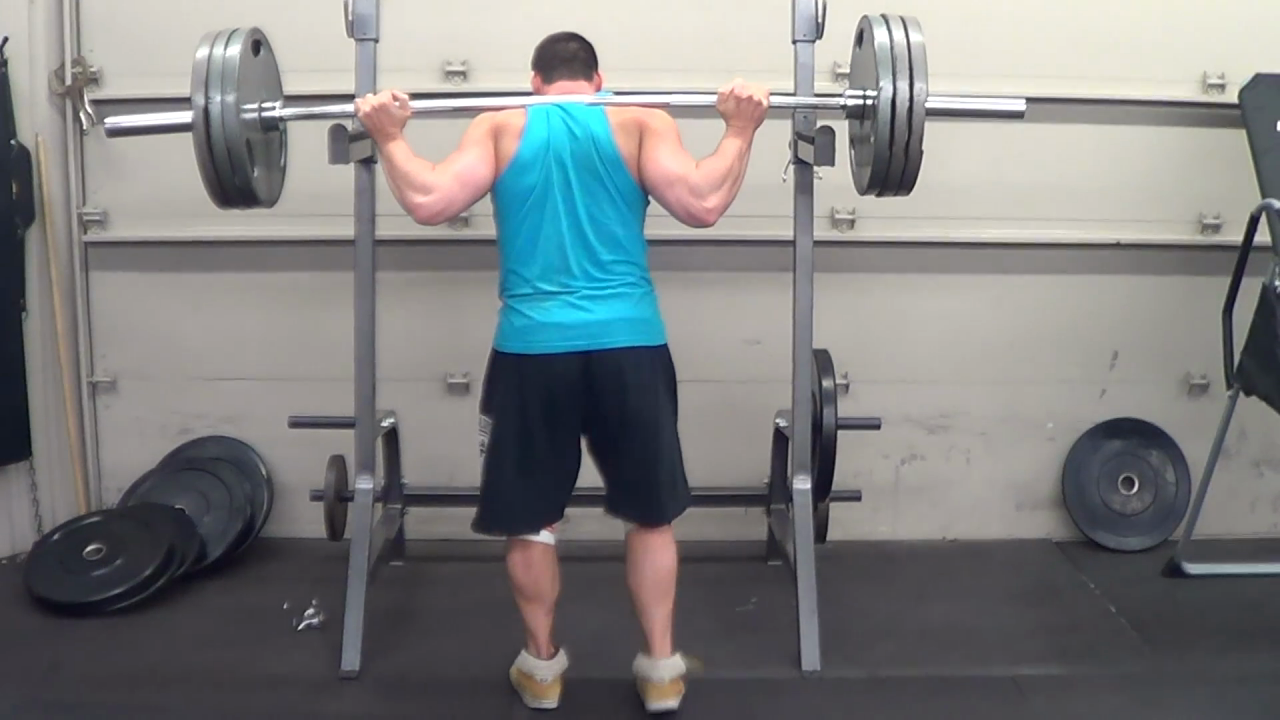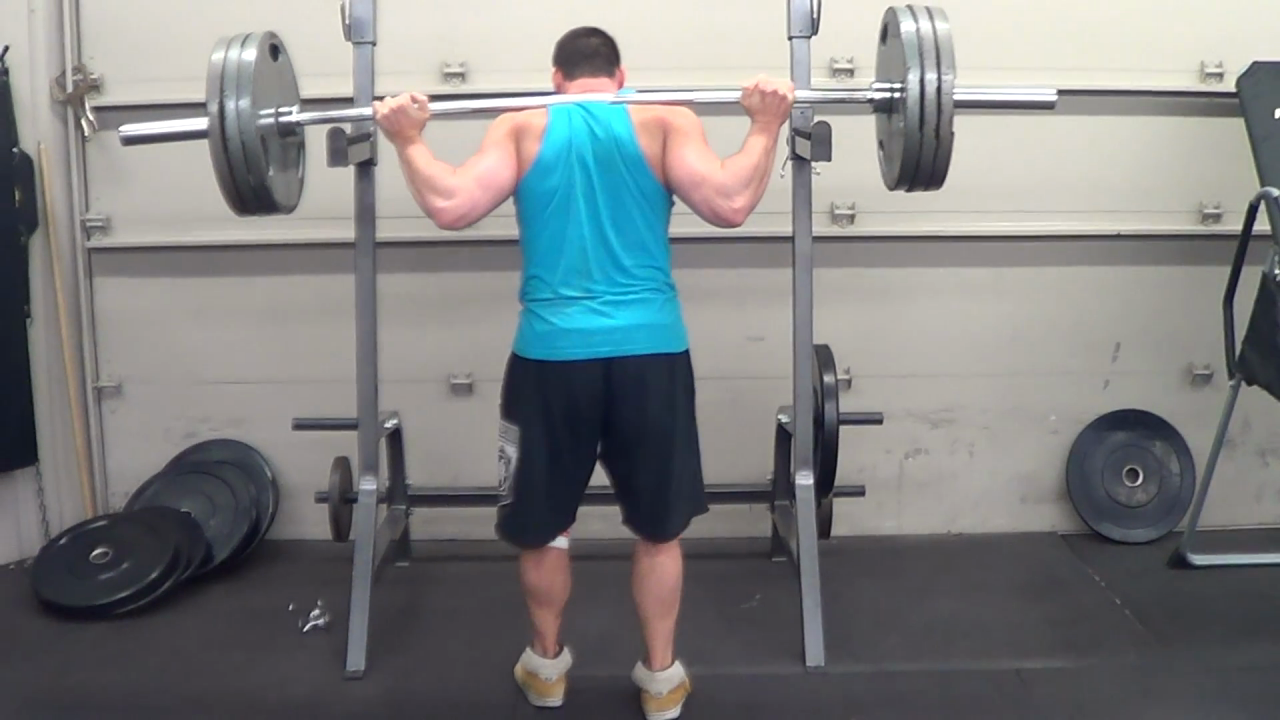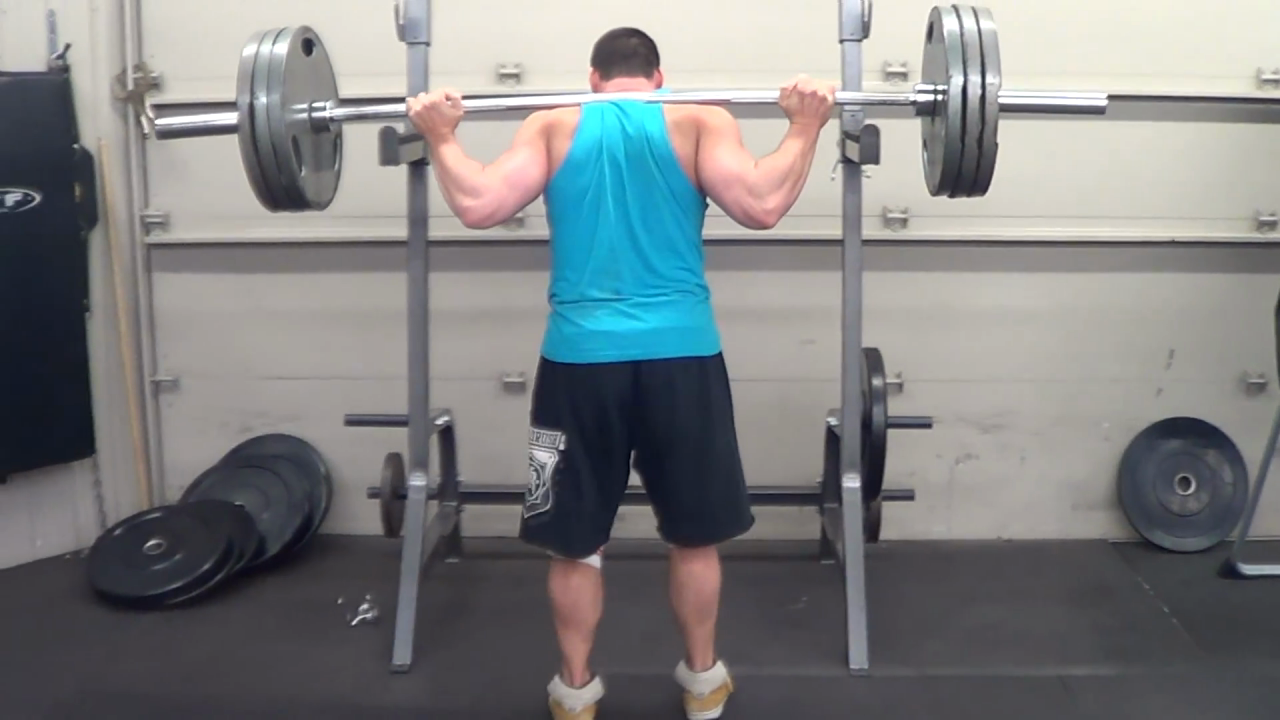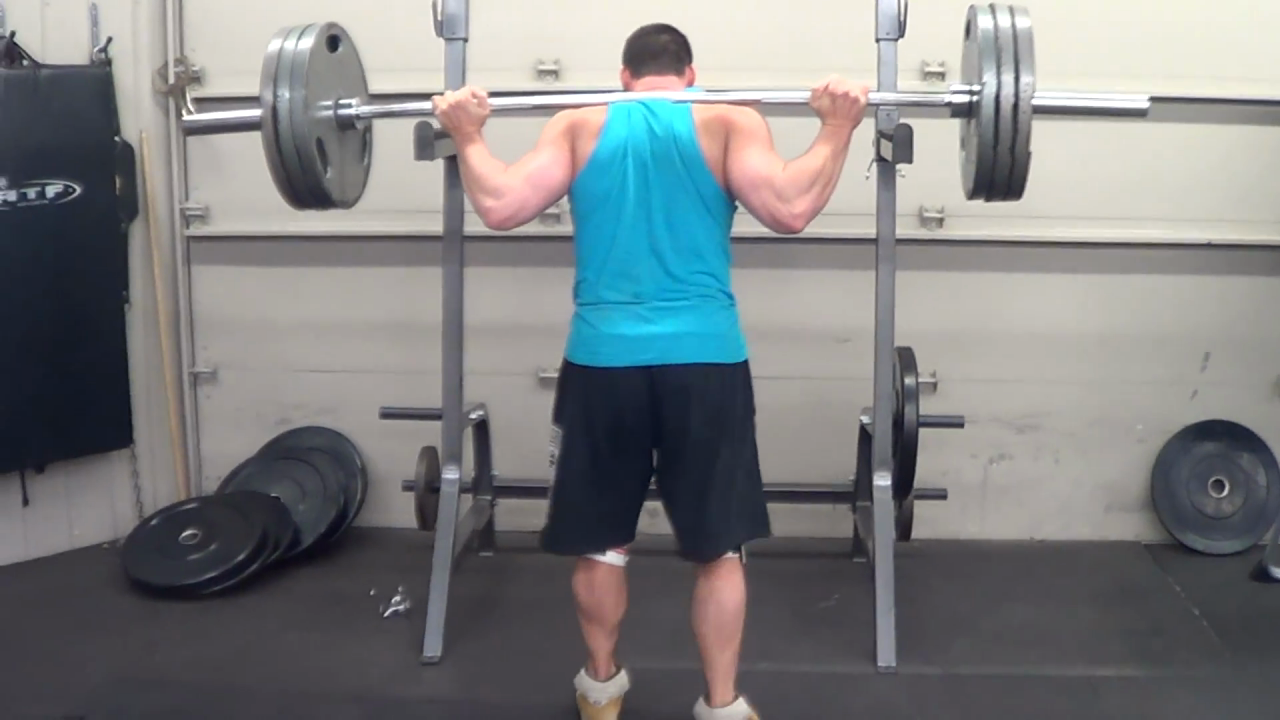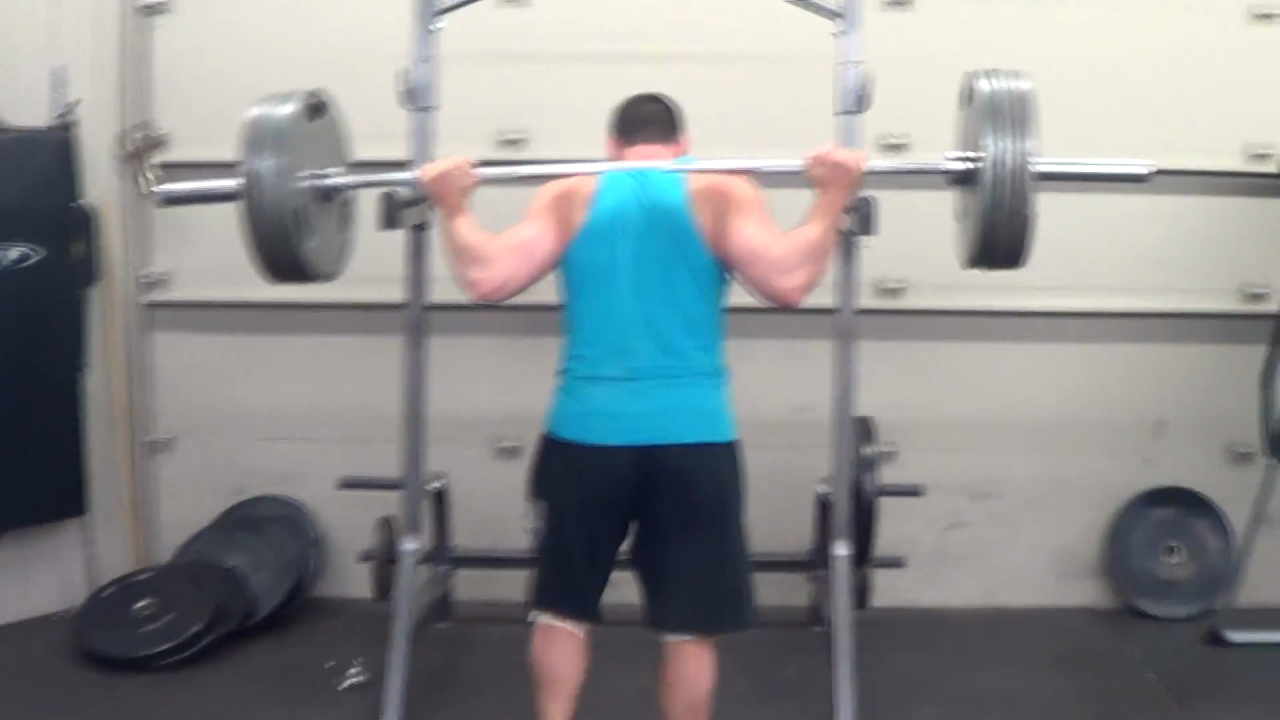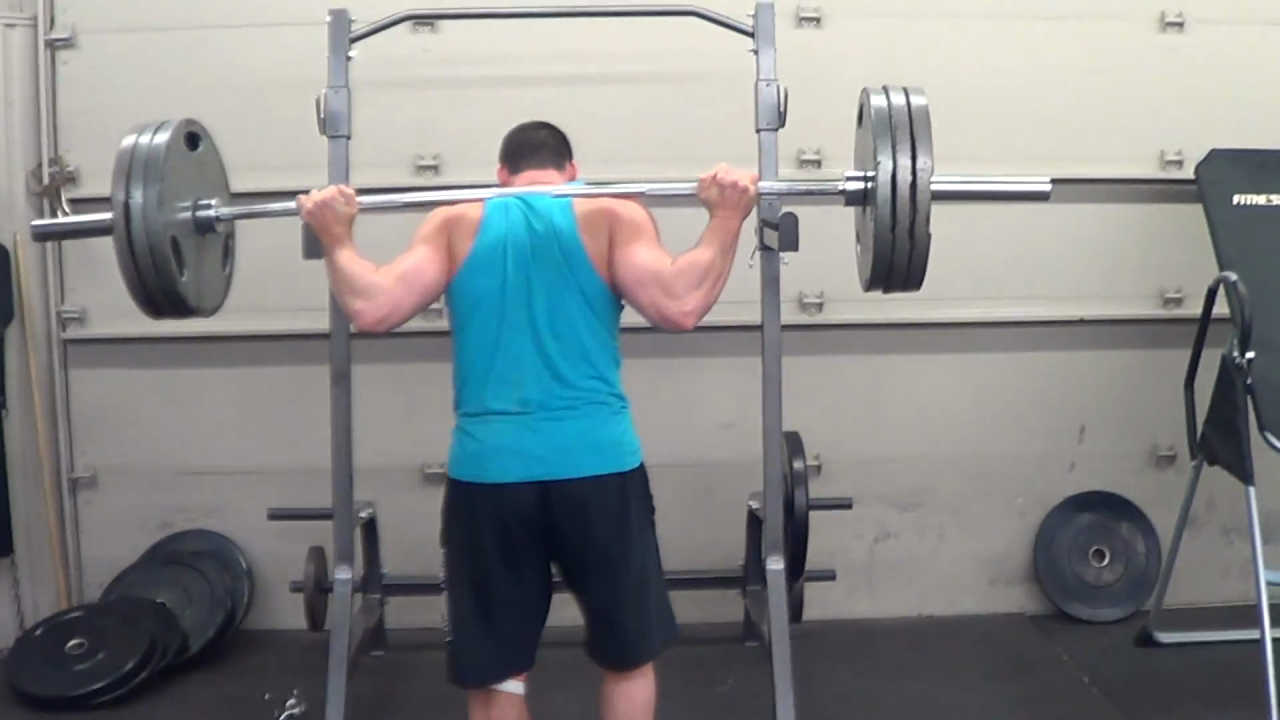
dt=0.5s
person 1, frame 1
left shoulder: (499, 125)
right shoulder: (641, 122)
left elbow: (428, 202)
right elbow: (704, 205)
left wrist: (388, 136)
right wrist: (740, 131)
left hip: (531, 348)
right hip: (630, 345)
left knee: (529, 520)
right knee: (650, 515)
left ankle: (542, 665)
person 1, frame 2
left shoulder: (520, 127)
right shoulder: (664, 121)
left elbow: (451, 207)
right elbow: (730, 204)
left wrist: (408, 139)
right wrist: (765, 126)
left hip: (550, 353)
right hip: (651, 351)
left knee: (541, 526)
right knee: (659, 527)
left ankle: (546, 664)
person 1, frame 3
left shoulder: (553, 125)
right shoulder: (699, 120)
left elbow: (478, 206)
right elbow: (762, 205)
left wrist: (440, 137)
right wrist: (805, 126)
left hip: (579, 357)
right hip: (682, 354)
left knee: (574, 541)
right knee: (696, 533)
person 1, frame 4
left shoulder: (579, 125)
right shoulder: (728, 121)
left elbow: (500, 206)
right elbow: (791, 209)
left wrist: (467, 135)
right wrist: (838, 127)
left hip: (602, 361)
right hip: (706, 360)
left knee: (598, 541)
right knee: (718, 548)
person 1, frame 5
left shoulder: (568, 196)
right shoulder: (722, 193)
left elbow: (488, 279)
right elbow: (786, 282)
left wrist: (453, 207)
right wrist: (833, 199)
left hip: (585, 434)
right hip: (694, 436)
left knee: (562, 605)
right knee: (691, 627)
person 1, frame 6
left shoulder: (455, 224)
right shoulder: (613, 217)
left elbow: (372, 309)
right elbow: (679, 308)
left wrist: (336, 235)
right wrist: (726, 218)
left hip: (490, 472)
right hip: (598, 467)
right knee: (628, 654)
